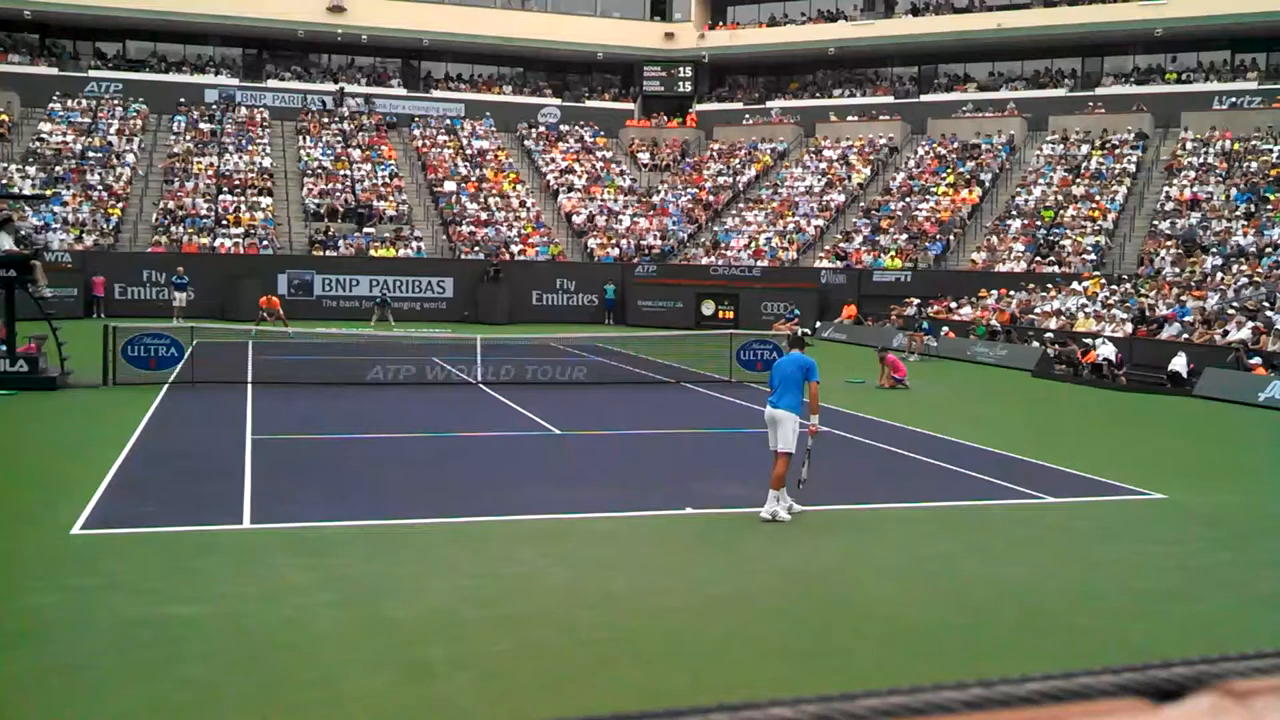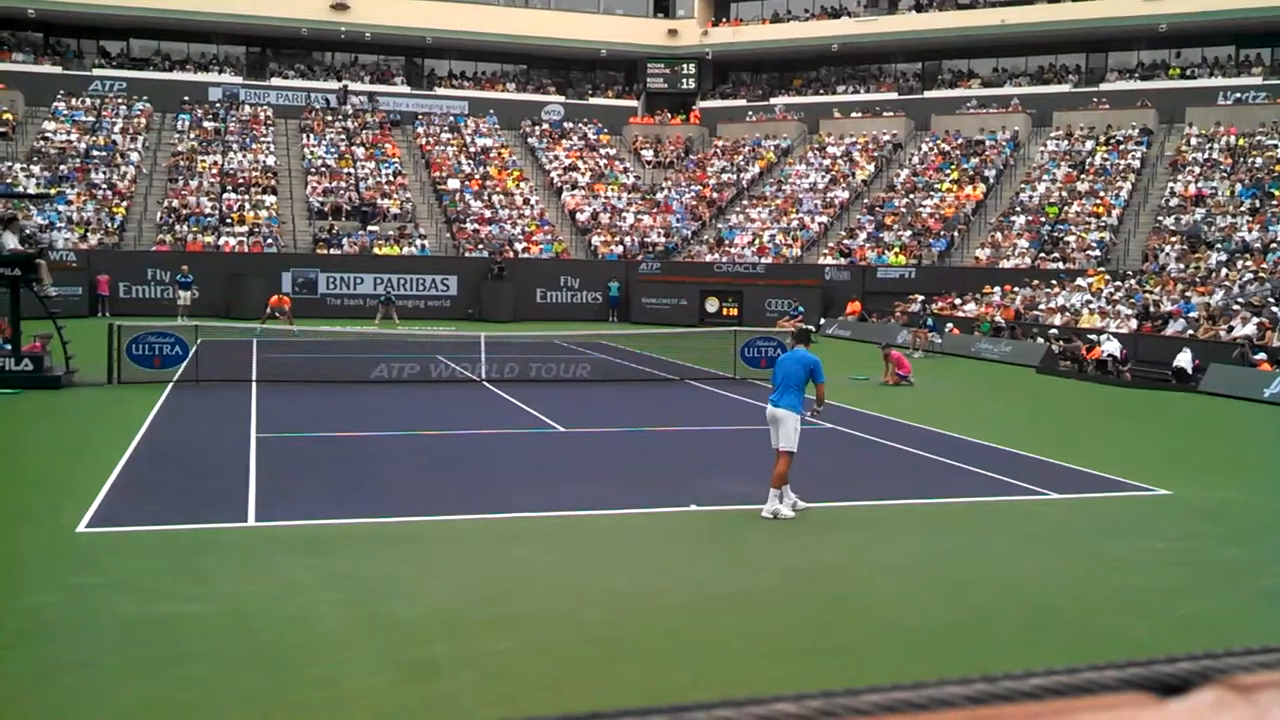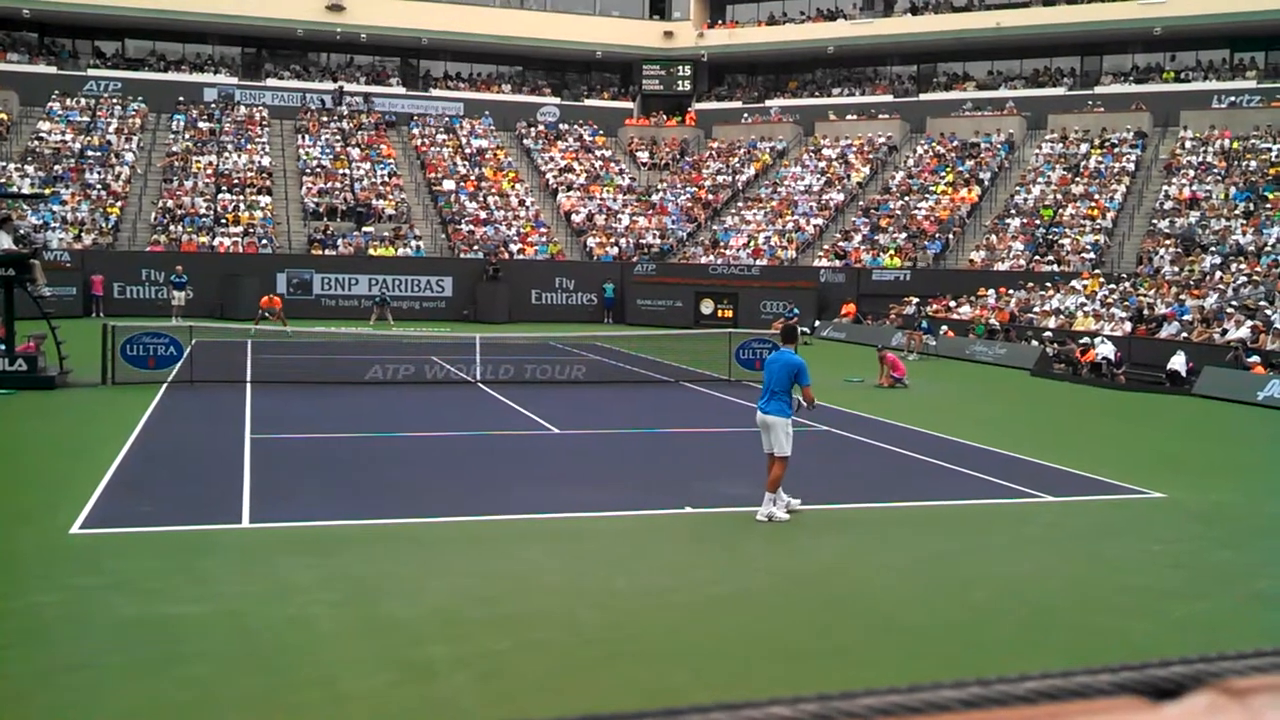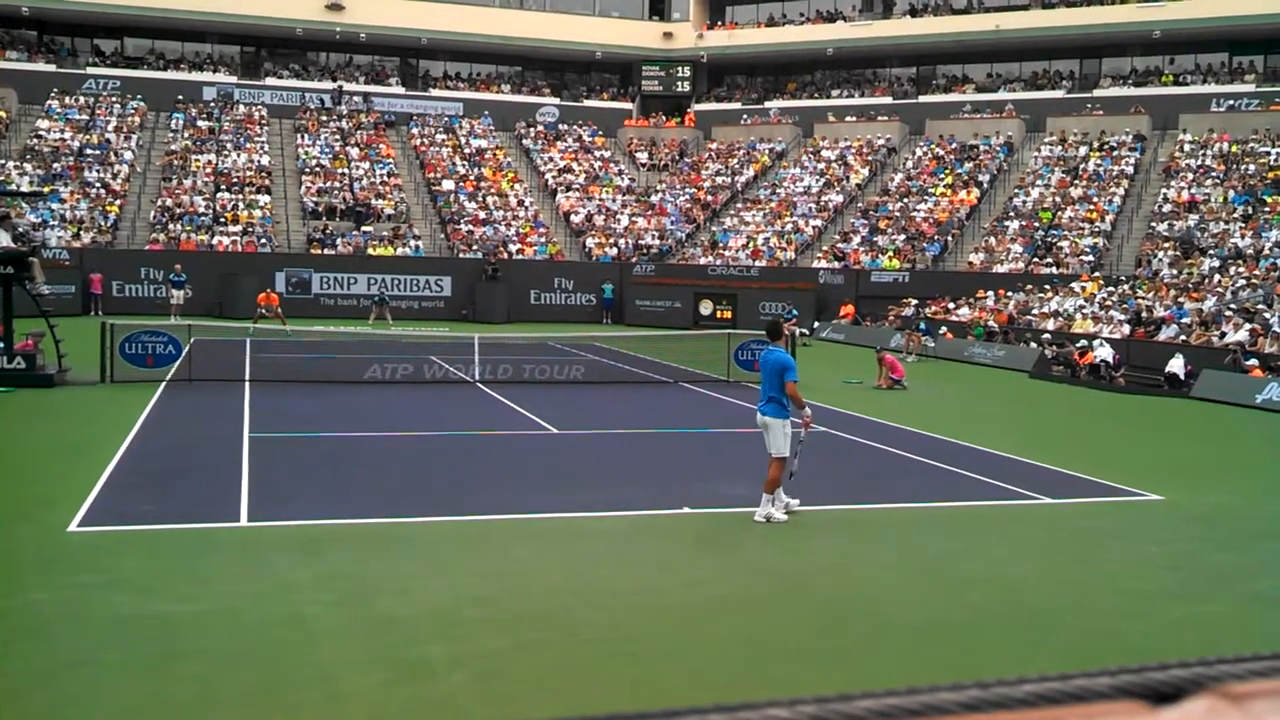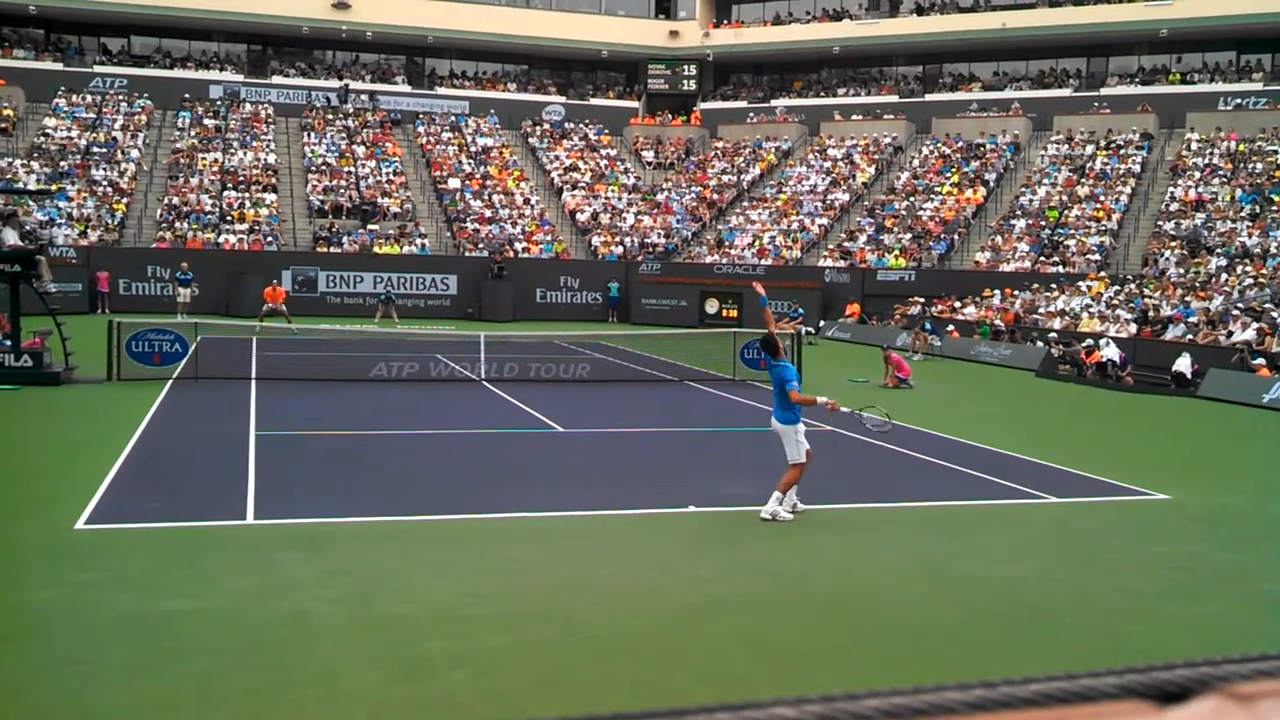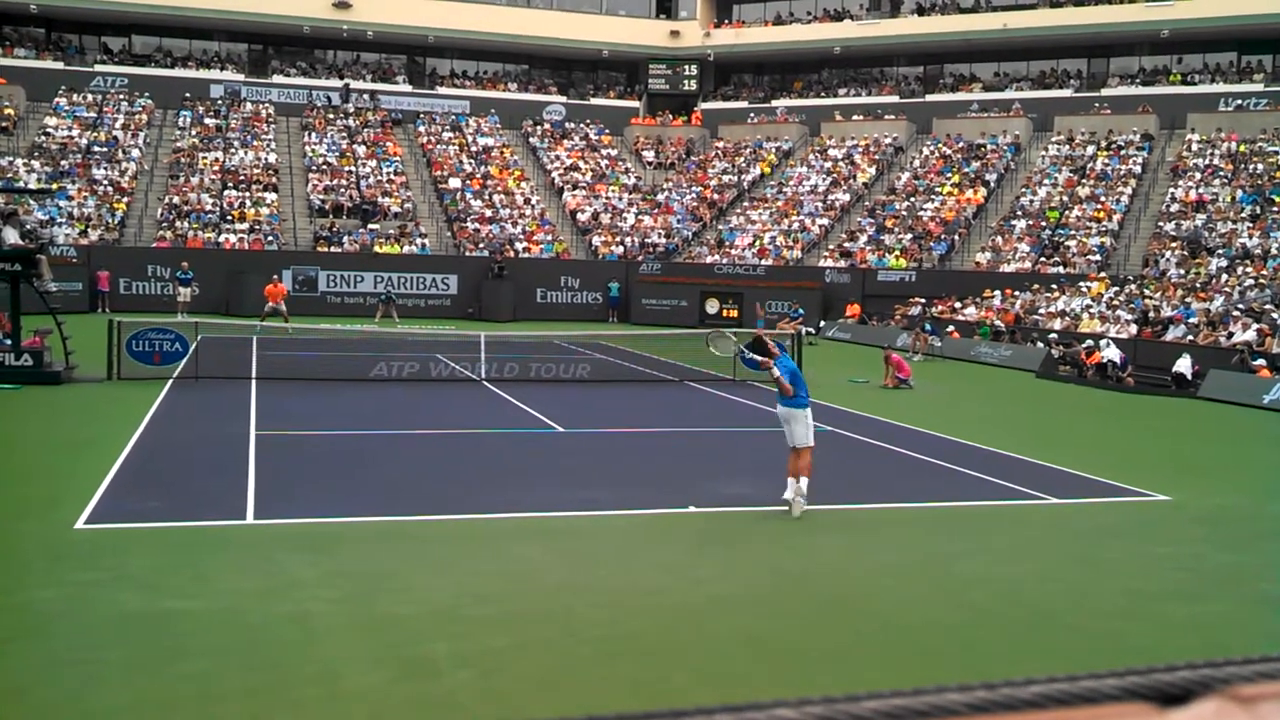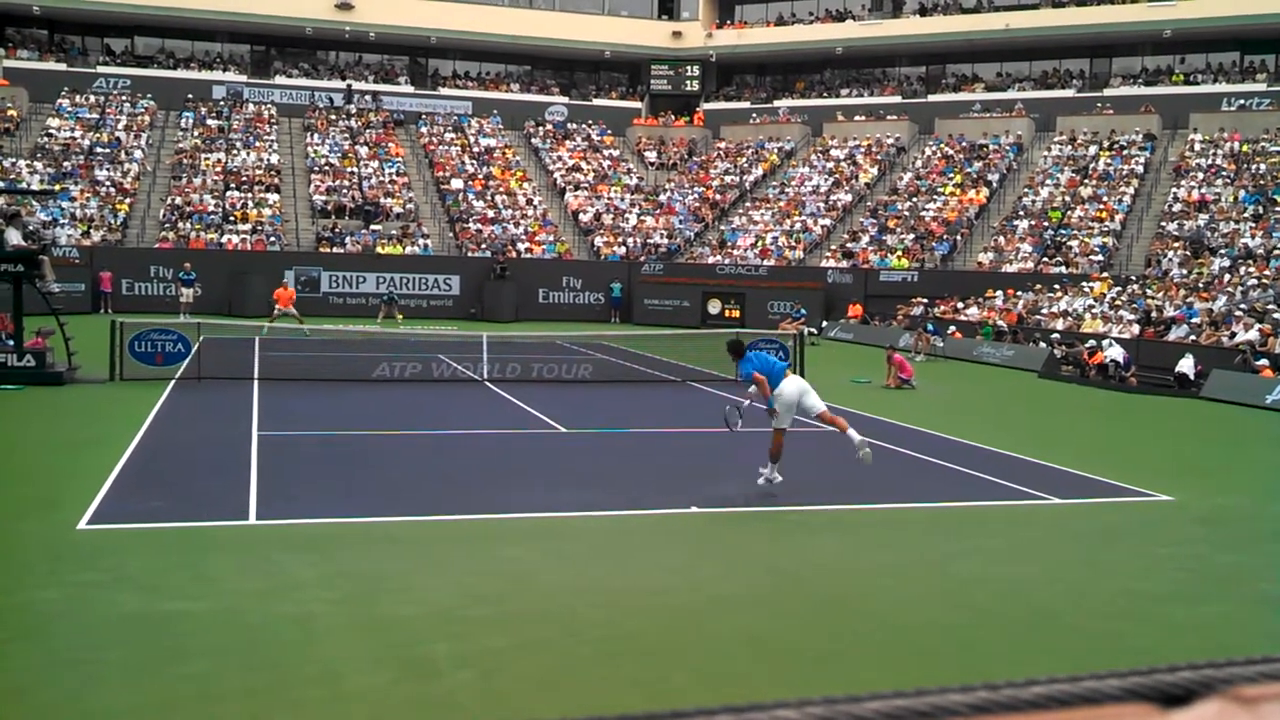
dt=0.4s
person 1, frame 1
left shoulder: (778, 362)
right shoulder: (808, 362)
right elbow: (813, 392)
right wrist: (814, 420)
left hip: (771, 410)
right hip: (787, 412)
left knee: (778, 457)
right knee: (783, 459)
left ankle: (783, 501)
right ankle: (770, 506)
person 1, frame 2
left shoulder: (782, 358)
right shoulder: (813, 361)
right elbow: (821, 394)
right wrist: (817, 408)
left hip: (772, 407)
right hip: (789, 411)
left knee: (781, 456)
right knee: (785, 457)
left ankle: (787, 499)
right ankle: (771, 505)
person 1, frame 3
left shoulder: (770, 358)
right shoulder: (798, 363)
right elbow: (807, 397)
right wrist: (812, 402)
left hip: (763, 412)
right hip: (779, 415)
left knee: (773, 459)
right knee: (781, 461)
left ankle: (781, 500)
right ankle: (766, 509)
person 1, frame 4
left shoulder: (764, 355)
right shoulder: (786, 360)
right elbow: (791, 392)
right wrist: (805, 410)
left hip: (763, 413)
right hip: (777, 415)
left knee: (776, 460)
right knee: (778, 462)
left ankle: (779, 501)
right ankle: (764, 509)
person 1, frame 5
left shoulder: (771, 360)
right shoulder: (786, 371)
left elbow: (771, 327)
right elbow: (796, 398)
left wrist: (763, 299)
right wrist: (823, 402)
left hip: (781, 419)
right hip: (788, 423)
left knee: (805, 456)
right knee: (797, 466)
left ankle: (790, 501)
right ankle: (771, 507)
person 1, frame 6
left shoulder: (772, 356)
right shoulder: (783, 365)
right elbow: (789, 393)
right wrist: (774, 371)
left hip: (785, 409)
right hip: (799, 409)
left knee: (795, 451)
right knee: (805, 452)
left ankle: (790, 491)
right ankle: (800, 488)
person 1, frame 7
left shoulder: (744, 369)
right shoulder: (756, 354)
left elbow: (761, 380)
left wrist: (770, 405)
right wrist: (754, 389)
left hip: (784, 392)
right hip: (797, 382)
left knee: (778, 435)
right knee: (827, 417)
left ankle: (771, 473)
right ankle: (856, 438)
